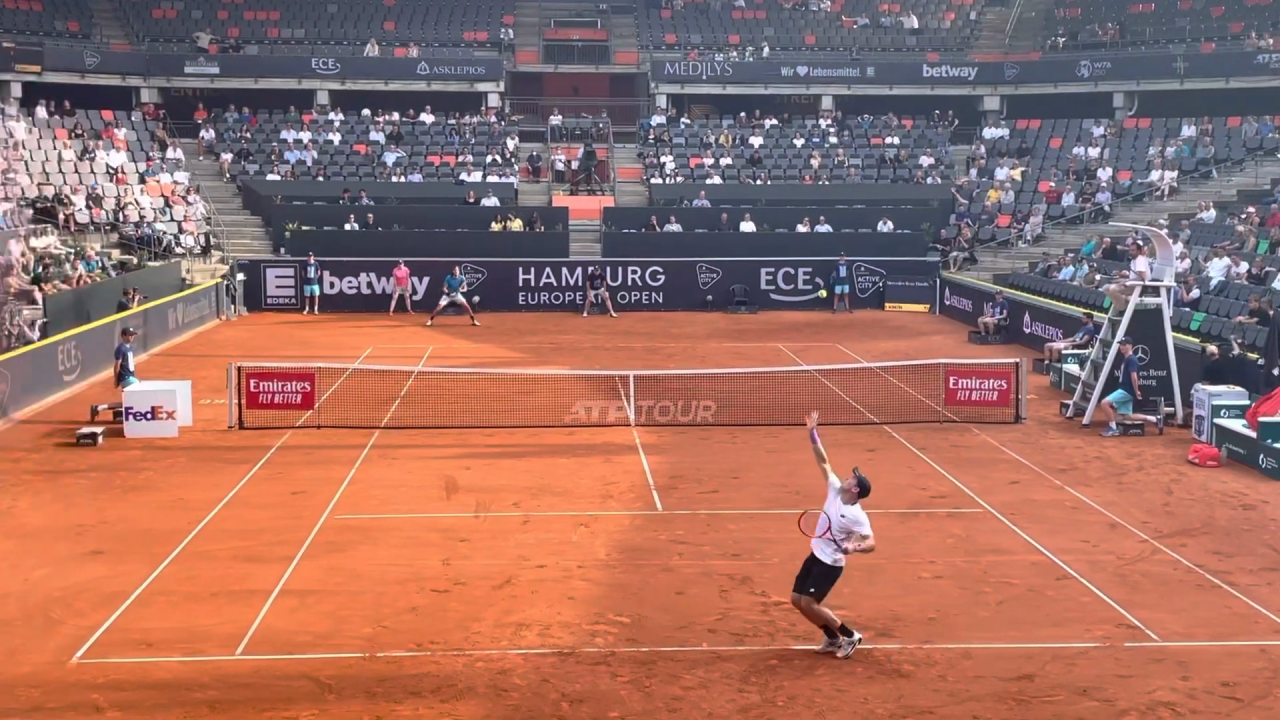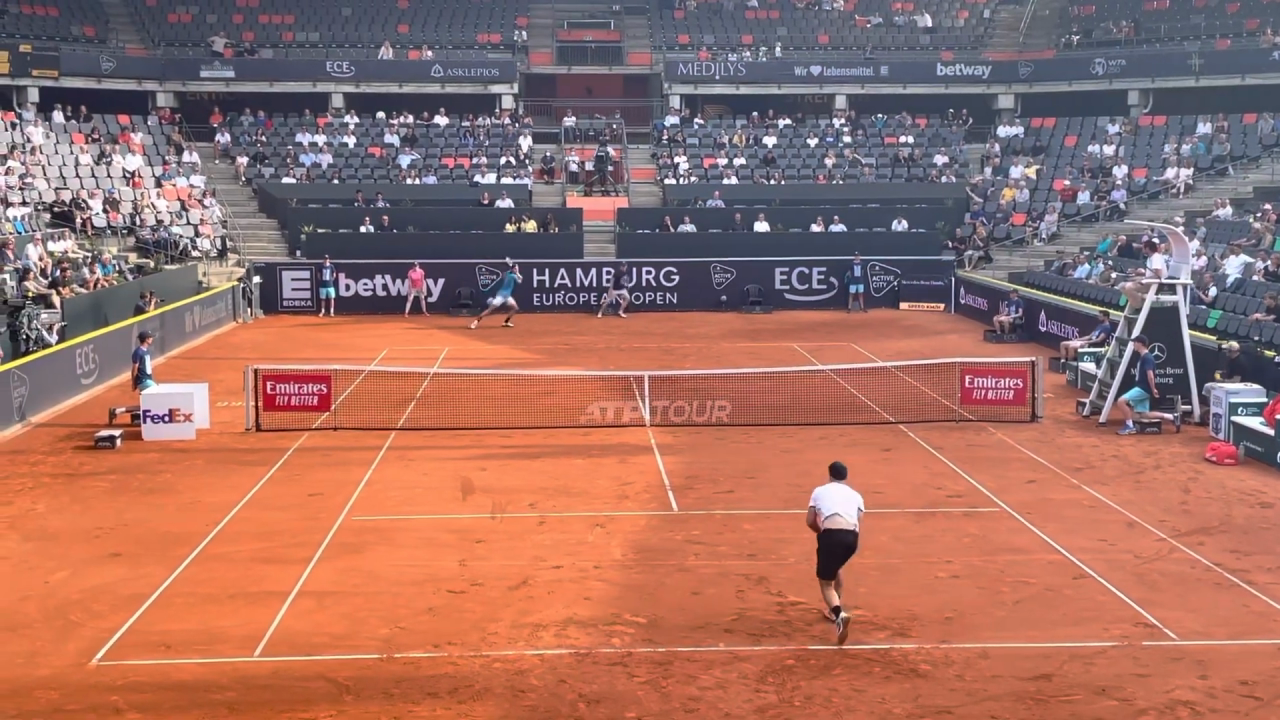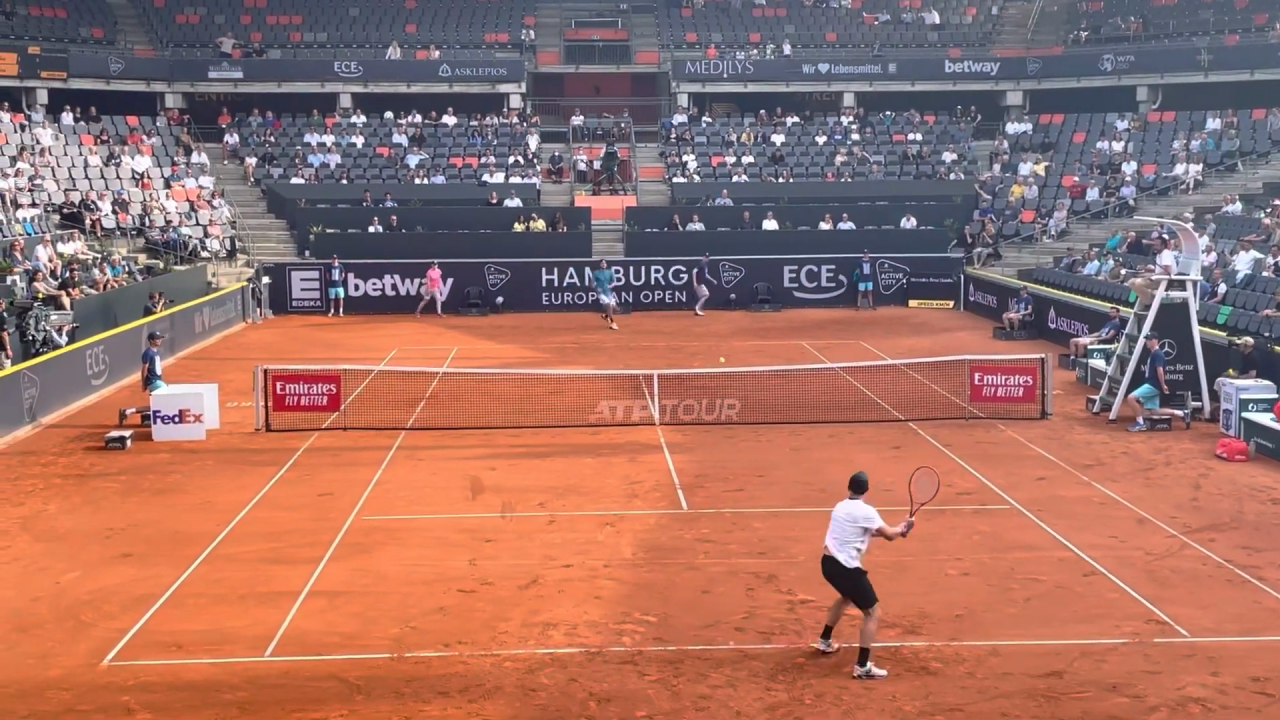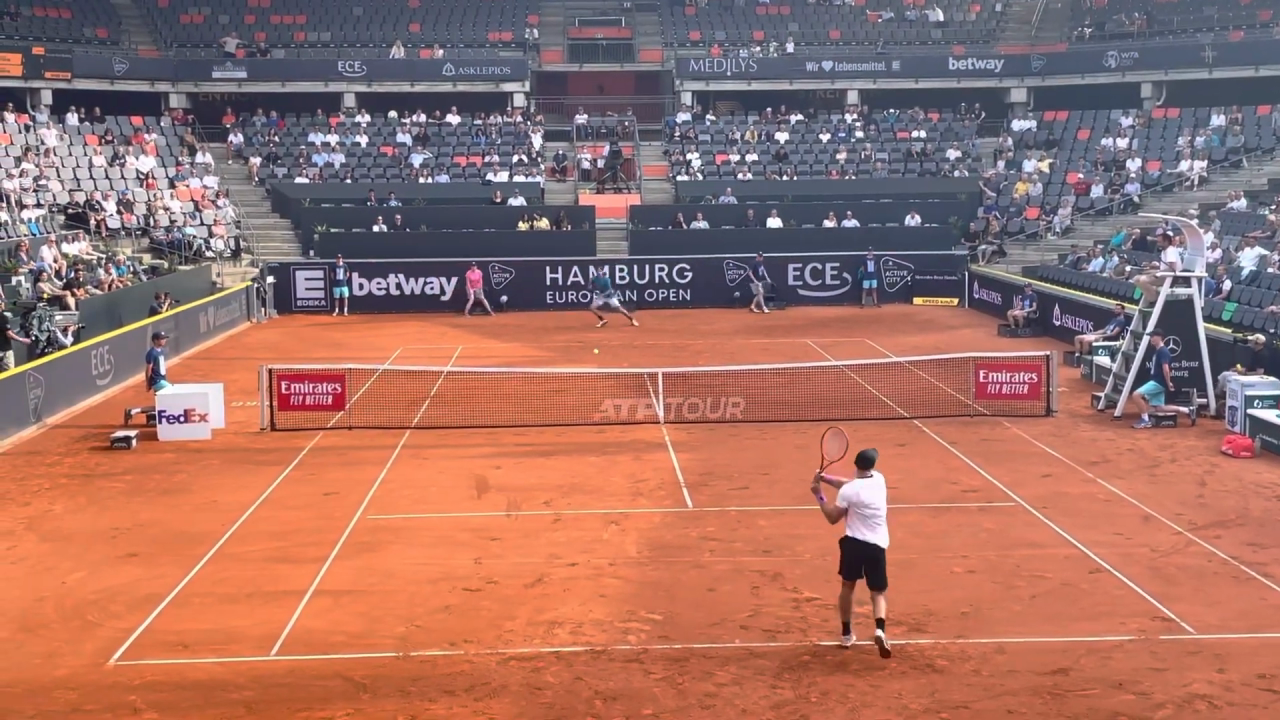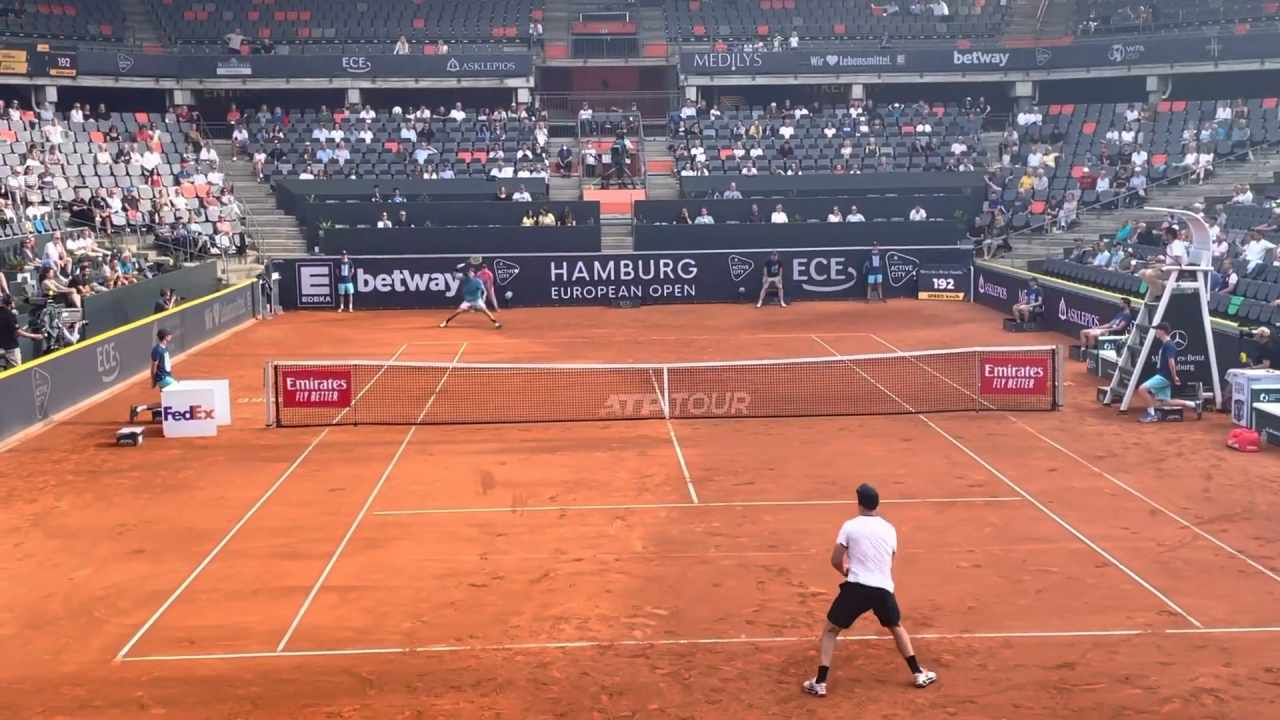
dt=1s
person 1, frame 1
left shoulder: (858, 516)
right shoulder: (835, 491)
left elbow: (871, 543)
right elbow: (823, 461)
left wrist: (854, 548)
right wrist: (813, 433)
left hip: (830, 564)
right hip: (815, 557)
left knee: (808, 604)
right knee: (797, 600)
left ankle: (849, 636)
right ankle: (833, 638)
person 1, frame 2
left shoulder: (820, 491)
right shoulder: (855, 495)
left elbow: (810, 521)
left hip: (831, 535)
right hip: (851, 536)
left knee: (826, 585)
right knee: (834, 567)
left ankle: (840, 615)
right ankle: (836, 611)
person 1, frame 3
left shoulder: (840, 507)
right shoulder: (866, 511)
right elbow: (889, 535)
left wrist: (882, 531)
right wrist: (904, 527)
left hip: (828, 563)
right hip: (846, 567)
left knee: (847, 597)
right knee: (872, 613)
left ankle: (825, 641)
right ankle: (862, 665)
person 1, frame 4
left shoulder: (848, 491)
right shoulder: (879, 479)
left elbow: (833, 518)
left wrist: (819, 495)
right wrist: (826, 478)
left hip: (852, 543)
right hip: (877, 547)
left knee: (847, 586)
right knee: (878, 594)
left ankle: (846, 634)
right ankle: (880, 630)
person 1, frame 5
left shoulder: (850, 527)
right shoulder: (889, 529)
left elbow: (835, 561)
left wrist: (846, 570)
left hip: (857, 587)
right hip: (883, 588)
left knee: (830, 630)
right knee: (896, 627)
left ankle: (820, 682)
right ankle: (918, 674)
